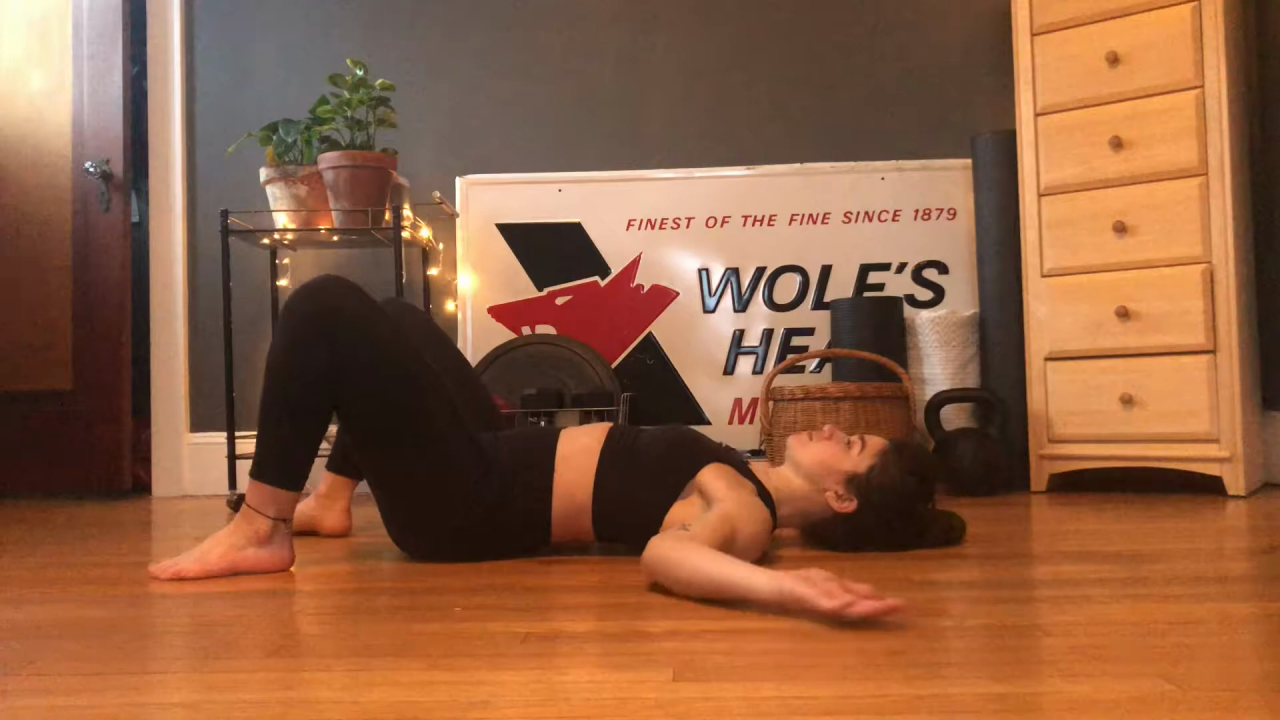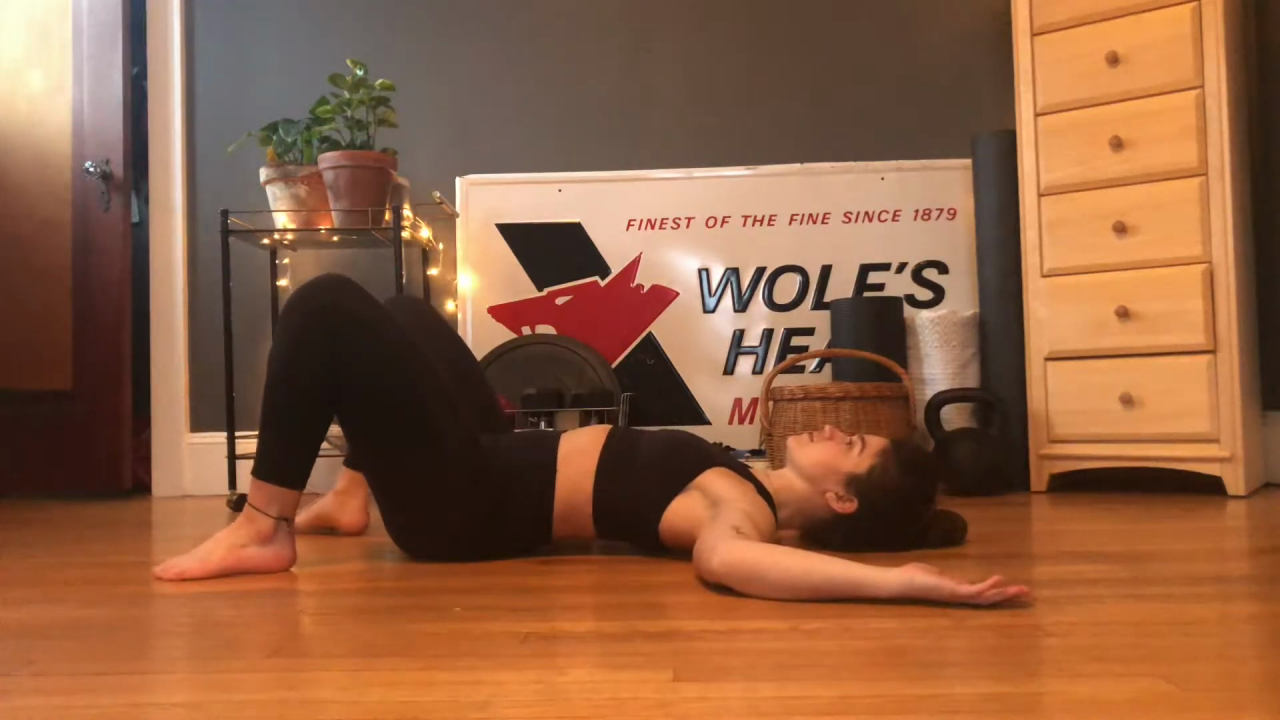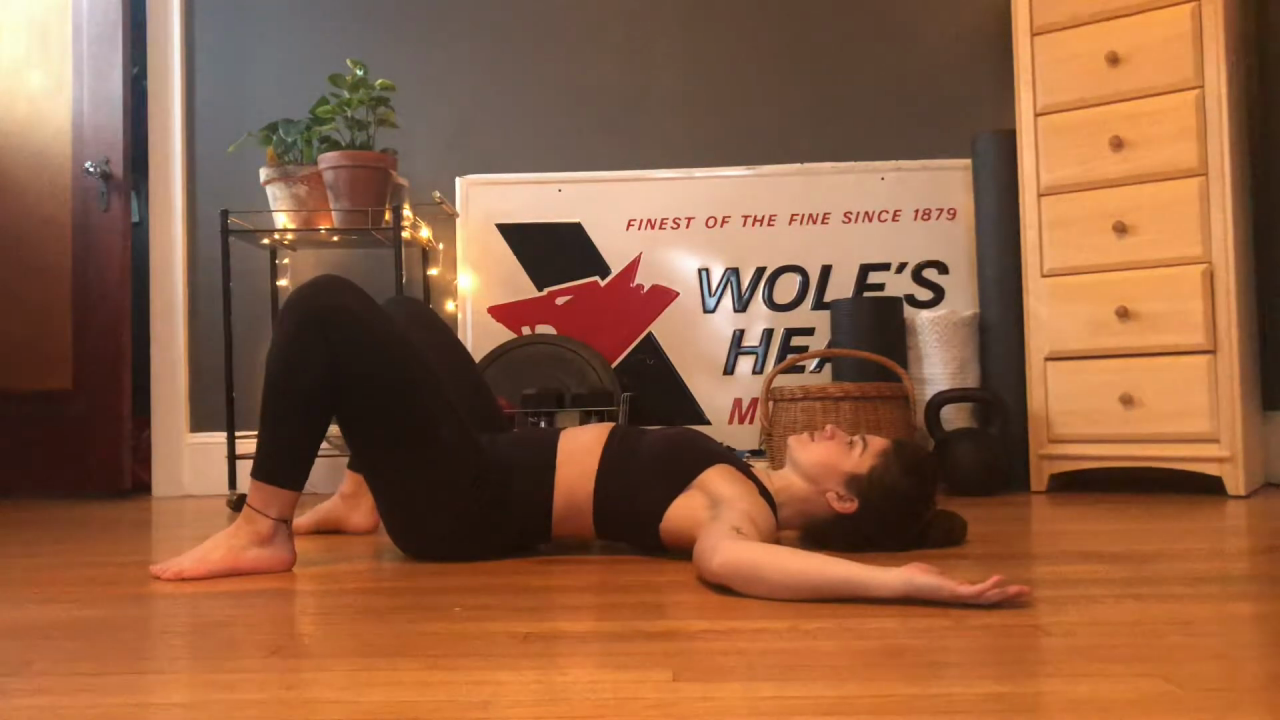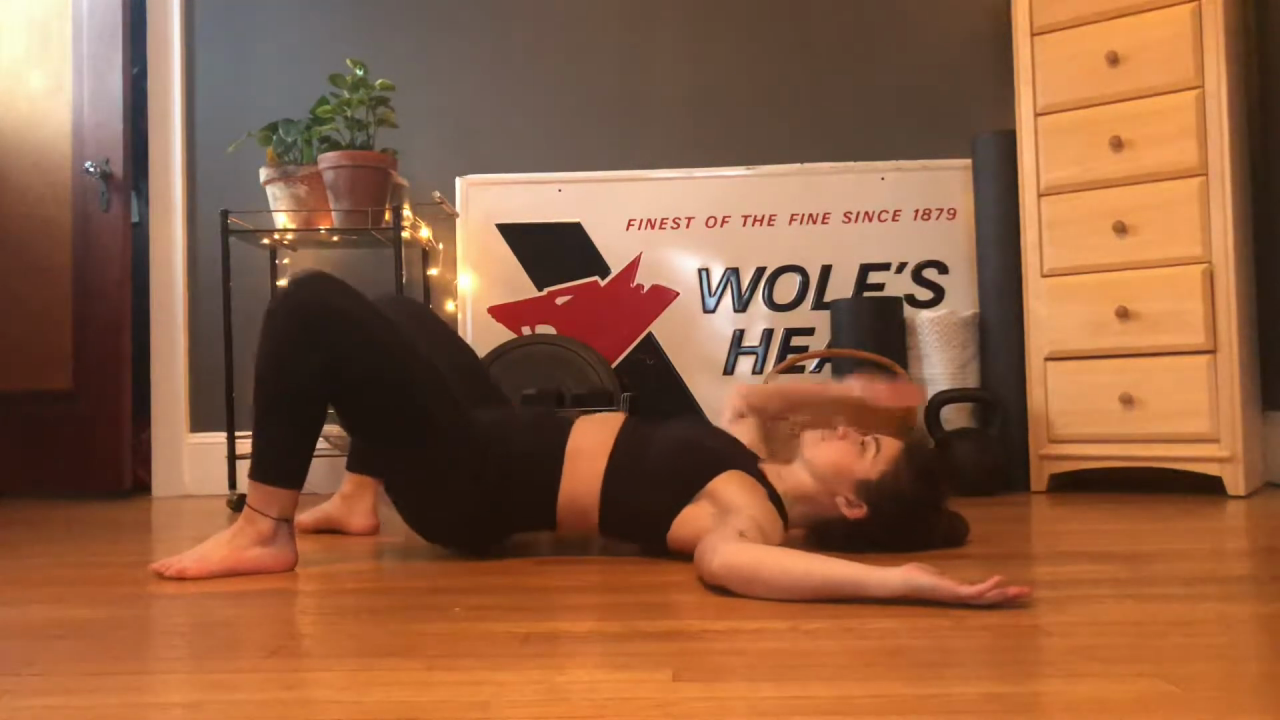
dt=1s
person 1, frame 1
left shoulder: (743, 516)
right shoulder: (746, 487)
left elbow: (669, 556)
left wrist: (795, 590)
left hip: (460, 505)
right hip: (494, 461)
left knee: (325, 306)
right knee: (396, 318)
left ankle: (259, 530)
right ankle: (329, 501)
person 1, frame 2
left shoulder: (746, 512)
right shoulder: (759, 493)
left elbow: (724, 557)
left wrist: (898, 582)
left hip: (464, 504)
right hip: (497, 463)
left knee: (326, 306)
right knee: (406, 314)
left ankle: (263, 529)
right ankle: (349, 499)
person 1, frame 3
left shoulder: (746, 511)
right shoulder: (760, 492)
left elbow: (724, 557)
left wrist: (896, 581)
left hip: (463, 504)
right hip: (497, 461)
left knee: (324, 308)
right knee: (403, 315)
left ankle: (262, 530)
right ankle: (356, 499)
person 1, frame 4
left shoulder: (755, 514)
right shoulder: (753, 456)
left elbow: (724, 562)
right elbow: (755, 393)
left wrist: (899, 580)
right wrist: (846, 391)
left hip: (473, 481)
right hip: (500, 430)
left knee: (309, 304)
right knee: (391, 315)
left ankle: (262, 534)
right ankle: (355, 502)
